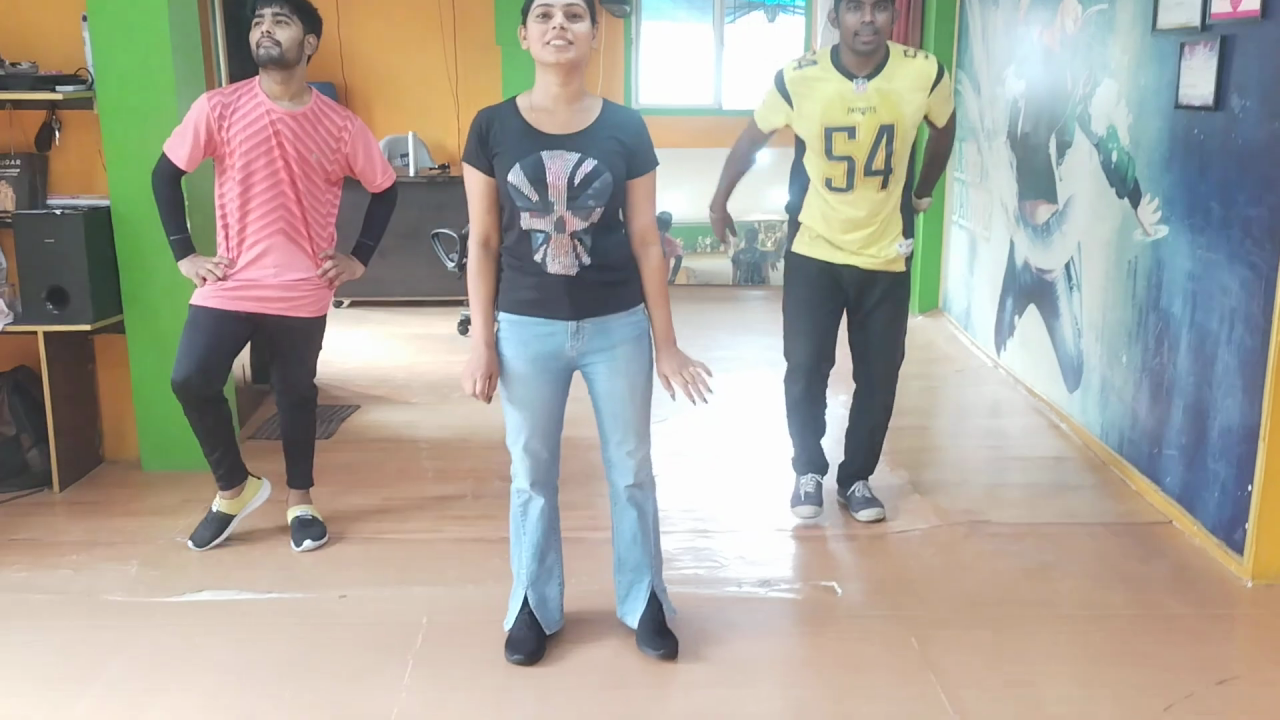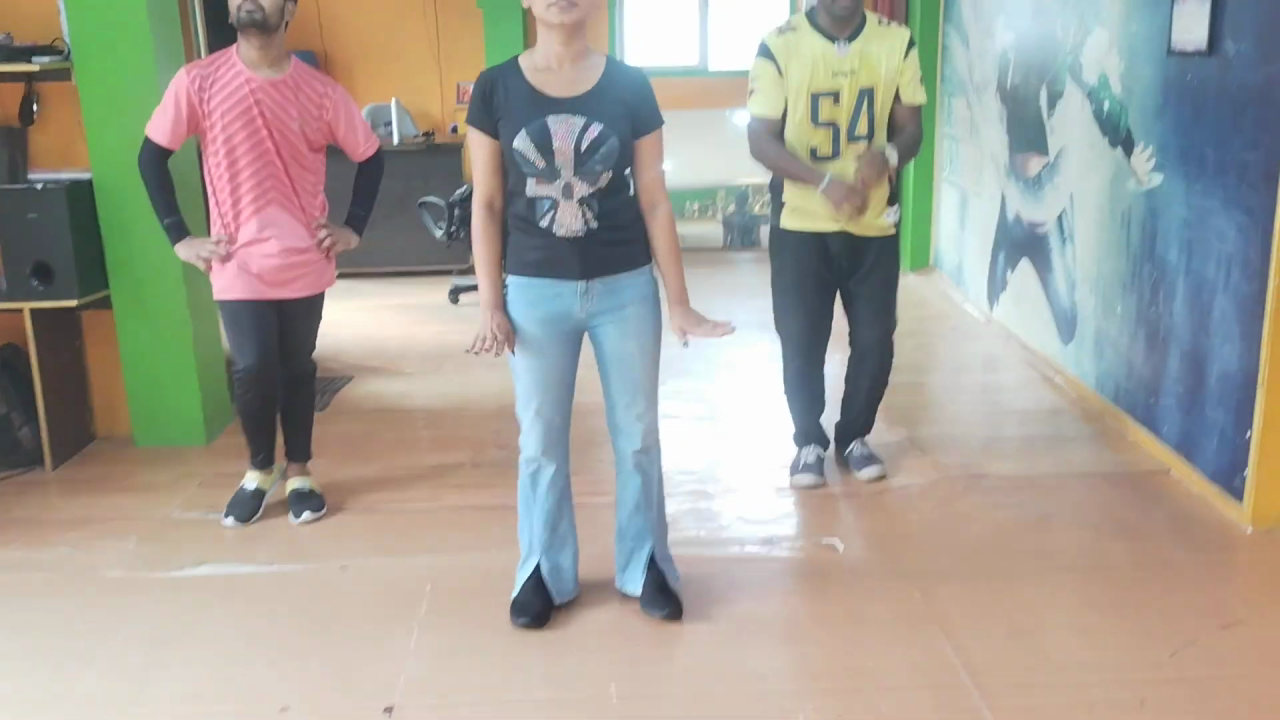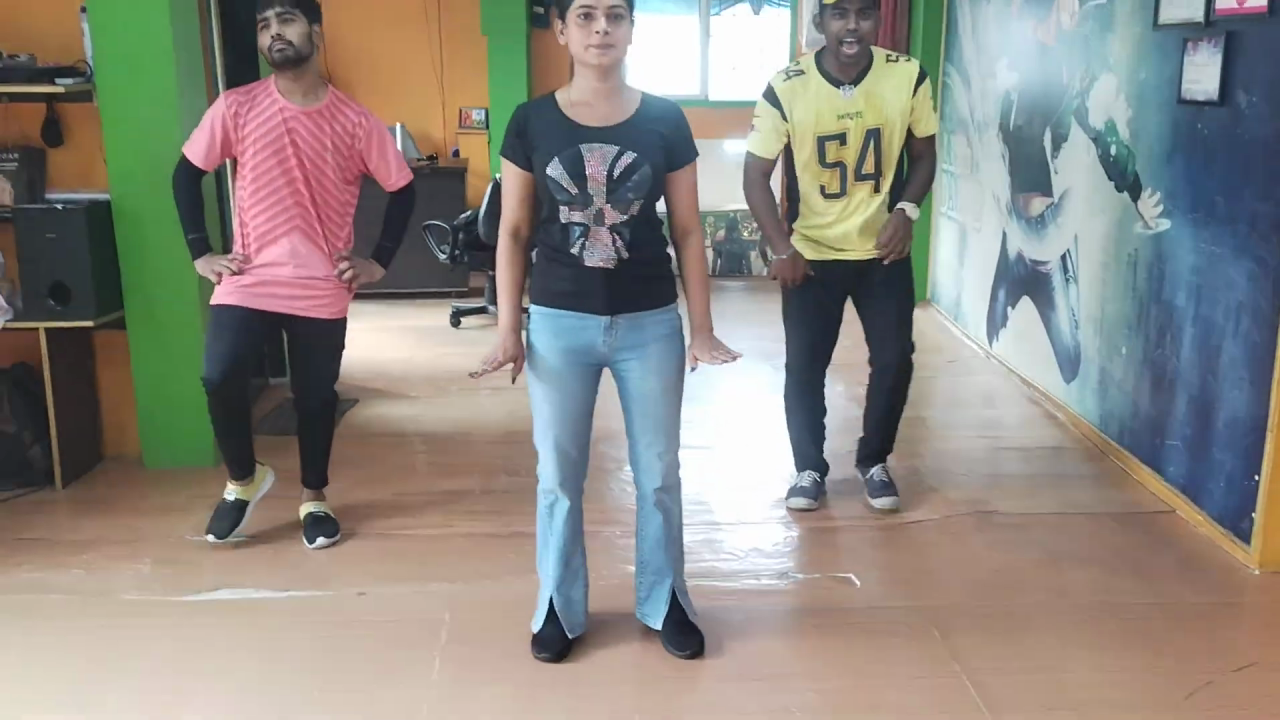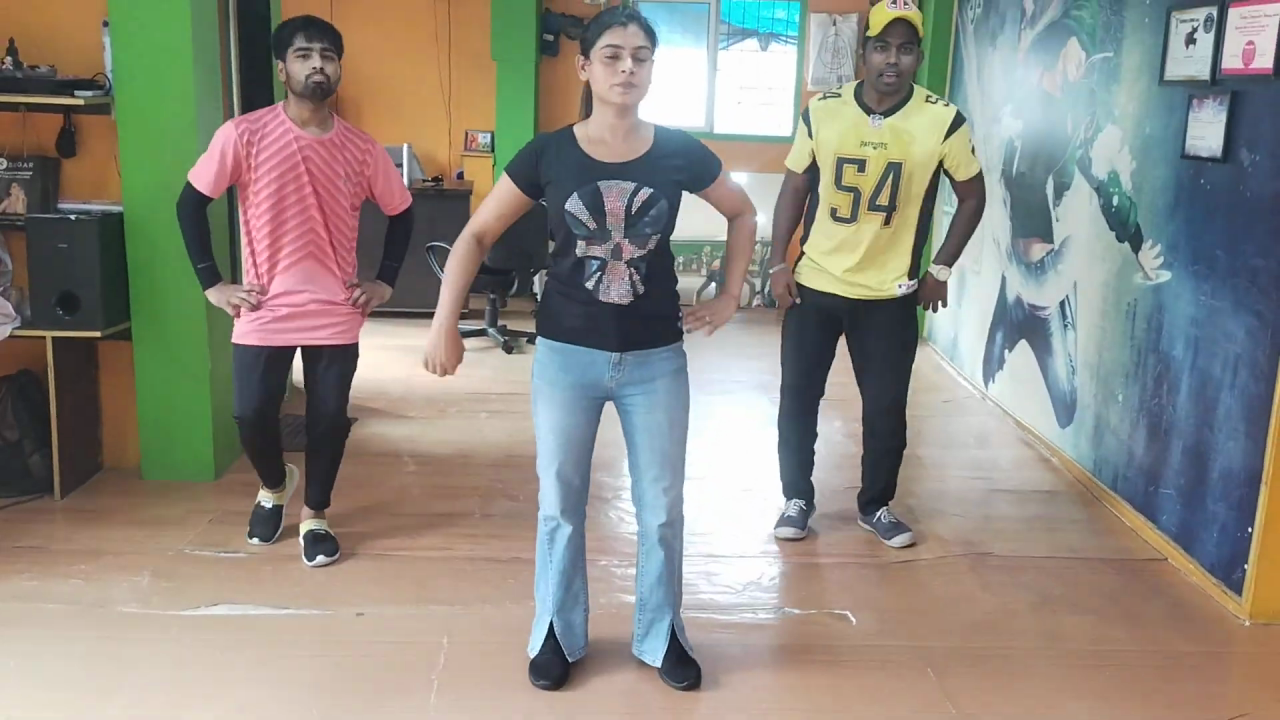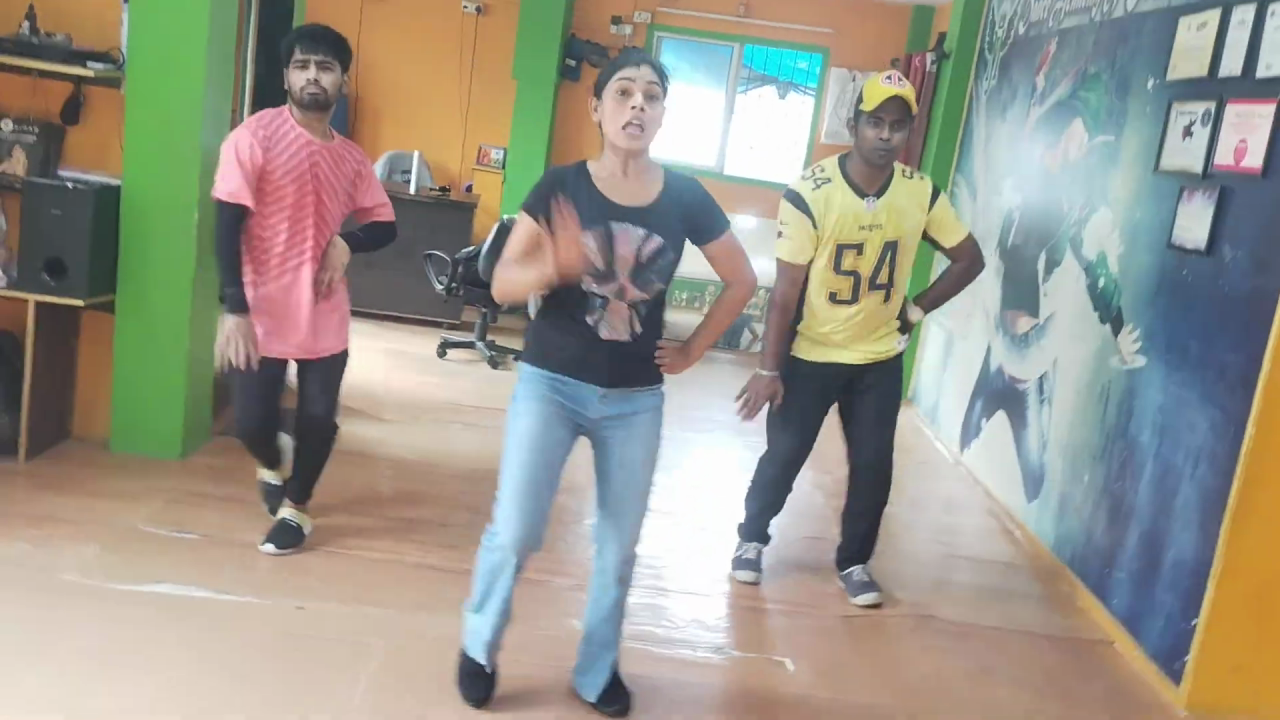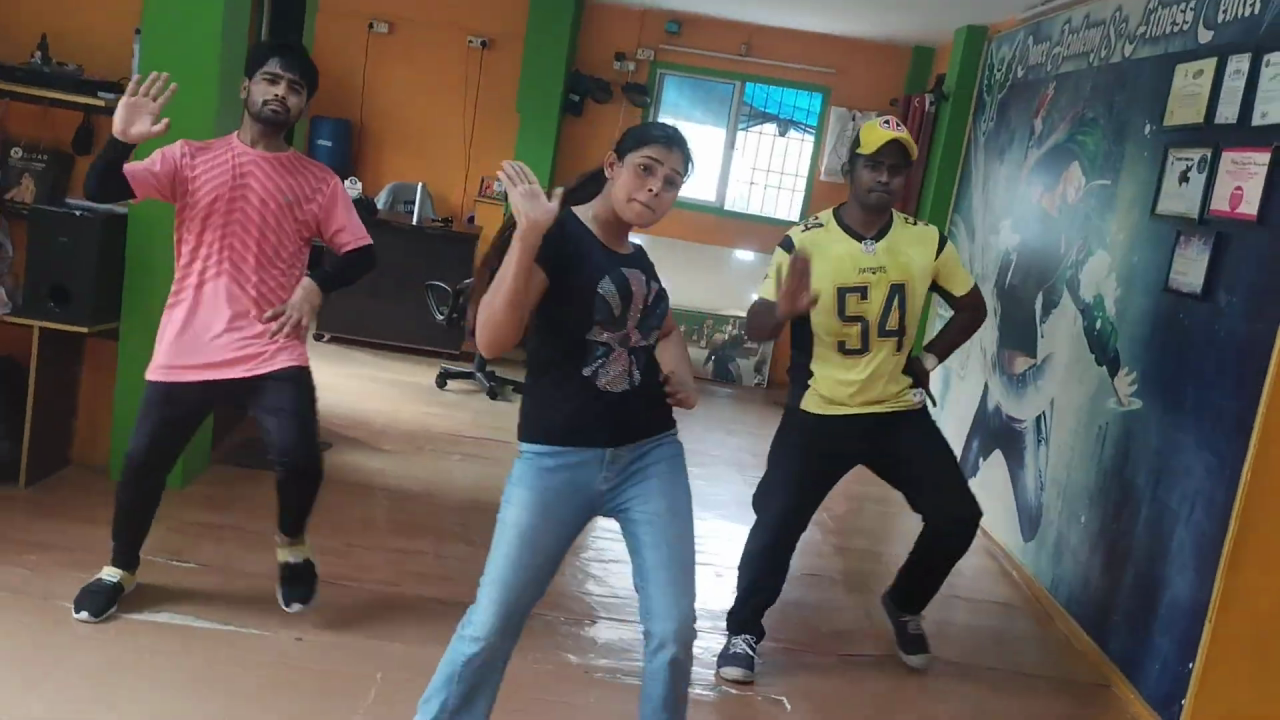
dt=0.7s
person 1, frame 1
left shoulder: (626, 129)
right shoulder: (492, 127)
left elbow: (645, 241)
right elbow: (483, 243)
left wrist: (665, 342)
right wrist: (482, 343)
left hip: (616, 327)
right hip: (527, 328)
left knee: (630, 469)
right knee: (531, 475)
left ankle: (643, 600)
right ankle: (533, 606)
person 1, frame 2
left shoulder: (630, 85)
right shoulder: (496, 88)
left elbow: (653, 199)
right elbow: (487, 204)
left wrist: (679, 299)
right wrist: (491, 304)
left hip: (625, 287)
right hip: (535, 290)
left knee: (637, 433)
right knee: (541, 439)
left ankle: (645, 565)
right ankle: (543, 571)
person 1, frame 3
left shoulder: (665, 119)
right shoulder: (532, 121)
left elbow: (687, 232)
right elbow: (515, 232)
left wrist: (702, 329)
right wrist: (507, 330)
left hip: (648, 324)
right hip: (559, 323)
left knee: (658, 471)
right knee: (558, 474)
left ankle: (664, 601)
right ankle: (559, 607)
person 1, frame 4
left shoulder: (679, 152)
right shoulder: (546, 153)
left elbow: (744, 214)
right elbow: (475, 237)
left wrist: (728, 295)
right wrist: (443, 322)
left hip: (656, 359)
right hip: (566, 355)
left knee: (661, 506)
right knee: (561, 503)
left ankle: (661, 635)
right ankle: (558, 634)
person 1, frame 5
left shoulder: (685, 196)
right shoulder: (561, 187)
left elbow: (742, 282)
right elbow: (503, 286)
left wrist: (692, 352)
right wrist: (553, 262)
left hip: (635, 398)
right hip: (552, 382)
left knee: (618, 546)
right knee: (514, 531)
right ankle: (479, 644)
person 1, frame 6
left shoulder: (640, 262)
right shoulder: (555, 234)
right elbow: (493, 340)
left wrist: (683, 385)
right wrist: (526, 236)
left hip: (652, 460)
right hip: (557, 459)
left knee: (673, 628)
right knee: (492, 621)
person 2, frame 1
left shoulder: (340, 125)
right shoulder: (218, 108)
left elbow: (384, 189)
right elbow: (165, 174)
left wrist: (359, 257)
right wrist: (184, 255)
left hip: (302, 289)
right hip: (232, 281)
left knee: (295, 392)
right knee: (191, 379)
left ankle: (299, 501)
right ankle: (234, 488)
person 2, frame 2
left shoulder: (321, 91)
right shoulder: (197, 81)
left elbow: (370, 158)
right elbow: (151, 156)
left wrist: (353, 228)
right wrist: (180, 237)
left hip: (305, 259)
right hip: (239, 259)
left knee: (296, 365)
right knee: (253, 366)
left ankle: (298, 472)
right ankle: (259, 468)
person 2, frame 3
left shoulder: (356, 121)
right shoulder: (236, 108)
left elbow: (403, 190)
right elbow: (186, 174)
left wrist: (378, 261)
right wrist: (200, 254)
left hip: (322, 286)
right hip: (250, 277)
left knee: (316, 395)
right knee: (220, 377)
left ankle: (313, 498)
right ankle: (244, 479)
person 2, frame 4
left shoulder: (362, 149)
right shoulder: (243, 135)
left elbow: (401, 213)
right elbow: (190, 203)
left wrist: (384, 281)
right wrist: (212, 283)
left hip: (335, 311)
right hip: (265, 309)
left knee: (328, 415)
right knee: (252, 414)
left ankle: (315, 514)
right ankle: (274, 488)
person 2, frame 5
left shoulder: (352, 159)
right shoulder: (254, 137)
left elbow: (384, 223)
right elbow: (229, 225)
left wrist: (346, 243)
right wrist: (234, 309)
left hip: (322, 313)
right hip: (259, 313)
left knee: (318, 419)
right knee: (252, 420)
left ankle: (297, 507)
right ankle: (272, 463)
person 2, frame 6
left shoulder: (319, 181)
right shoulder: (190, 158)
left elbow: (360, 251)
right elbow: (100, 191)
left wrist: (317, 283)
right wrist: (120, 140)
left hip: (274, 346)
right hip: (190, 344)
left knee: (295, 453)
right knee: (144, 459)
left ankle: (291, 545)
right ankle: (120, 568)
person 3, frame 1
left shoulder: (924, 74)
right shoulder: (797, 78)
left elbow: (943, 131)
right elbow: (752, 138)
left wrist: (921, 196)
right wrist: (718, 202)
left hip: (885, 259)
right hip: (815, 254)
left knee: (879, 375)
right knee: (806, 366)
left ankle: (856, 478)
right ankle: (808, 470)
person 3, frame 2
left shoulder: (896, 42)
right shoulder: (779, 47)
left elbow: (910, 130)
right elbow: (762, 140)
left wrist: (883, 157)
right wrist: (826, 182)
left hip: (874, 227)
right hip: (802, 226)
left knee: (874, 341)
right knee: (801, 341)
left ankle: (853, 436)
right ankle: (809, 442)
person 3, frame 3
left shoulder: (908, 77)
right shoulder: (785, 89)
left elbow: (923, 156)
right elbow: (755, 175)
left wrist: (905, 211)
right wrist: (780, 249)
left hip: (881, 251)
right hip: (811, 254)
left knee: (894, 360)
right knee: (804, 368)
left ankle: (874, 460)
right ankle: (809, 467)
person 3, frame 4
left shoulder: (943, 120)
right shoulder: (820, 110)
left elbow: (973, 197)
right elbow: (794, 188)
left wrist: (941, 269)
right wrist: (779, 262)
left hip: (889, 295)
right hip: (814, 285)
left knee: (886, 406)
right knee: (797, 397)
left ankle: (876, 505)
right ankle: (797, 497)
person 3, frame 5
left shoulder: (921, 192)
right shoulder: (810, 193)
left elbow: (970, 258)
right elbow: (786, 290)
left wrist: (916, 308)
right wrist: (768, 369)
left hip: (878, 358)
right hip: (808, 353)
left knee: (874, 466)
right knee: (783, 456)
left ankle: (853, 562)
right ankle: (752, 538)
person 3, frame 6
left shoulder: (927, 240)
right shoulder: (804, 248)
left elbow: (973, 306)
right elbow: (756, 327)
left wrist: (927, 357)
right wrist: (783, 306)
left hip: (899, 412)
right hip: (821, 412)
left knee: (958, 515)
right knee: (777, 522)
left ankle: (904, 605)
right ankle: (743, 631)
person 4, frame 1
left shoulder: (1083, 76)
right shoulder: (1021, 72)
left elbow: (1110, 146)
left wrist: (1138, 205)
left hip: (1057, 237)
right hip: (1023, 230)
left knee: (1070, 355)
right knee: (1002, 342)
person 4, frame 2
left shoulder: (1073, 28)
right shoulder: (1015, 25)
left elbow: (1102, 95)
left wrist: (1130, 153)
left hip: (1050, 185)
right hip: (1016, 183)
left knee: (1064, 303)
right knee: (996, 292)
person 4, frame 3
left shoulder: (1080, 67)
right shoulder: (1016, 65)
left elbow: (1107, 138)
left wrist: (1137, 196)
left hip: (1053, 228)
right hip: (1017, 224)
left knee: (1068, 352)
right knee: (996, 338)
person 4, frame 4
left shoulder: (1087, 115)
right shoulder: (1025, 107)
left elbow: (1109, 187)
left wrist: (1138, 248)
left hip: (1054, 274)
right hip: (1017, 267)
left knee: (1062, 394)
right knee: (989, 377)
person 4, frame 5
left shoulder: (1084, 201)
right shoulder: (1031, 178)
left elbow: (1099, 273)
left wrist: (1118, 331)
left hip: (1036, 343)
right hip: (1004, 333)
left knee: (1031, 456)
right knee: (969, 435)
person 4, frame 6
left shoulder: (1082, 248)
right shoulder: (1025, 225)
left elbow: (1096, 315)
left wrist: (1115, 373)
left hip: (1033, 388)
right hip: (1000, 376)
left knee: (1029, 493)
right knee: (967, 468)
